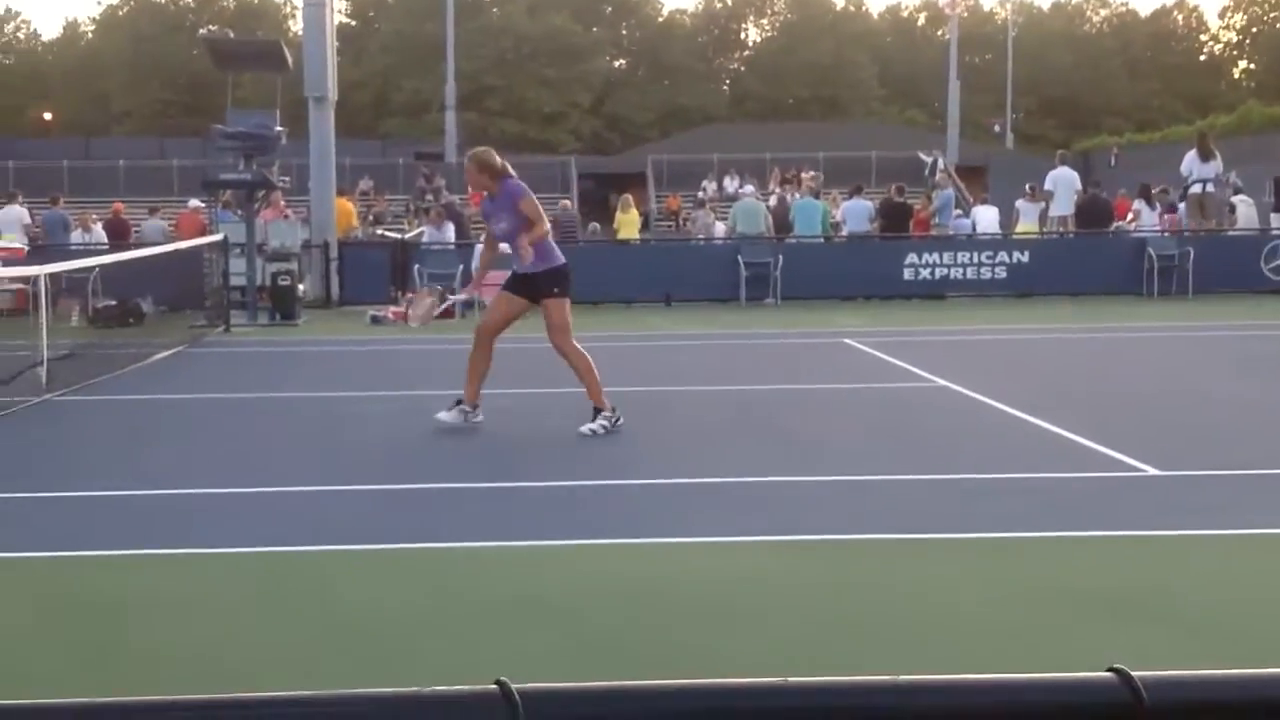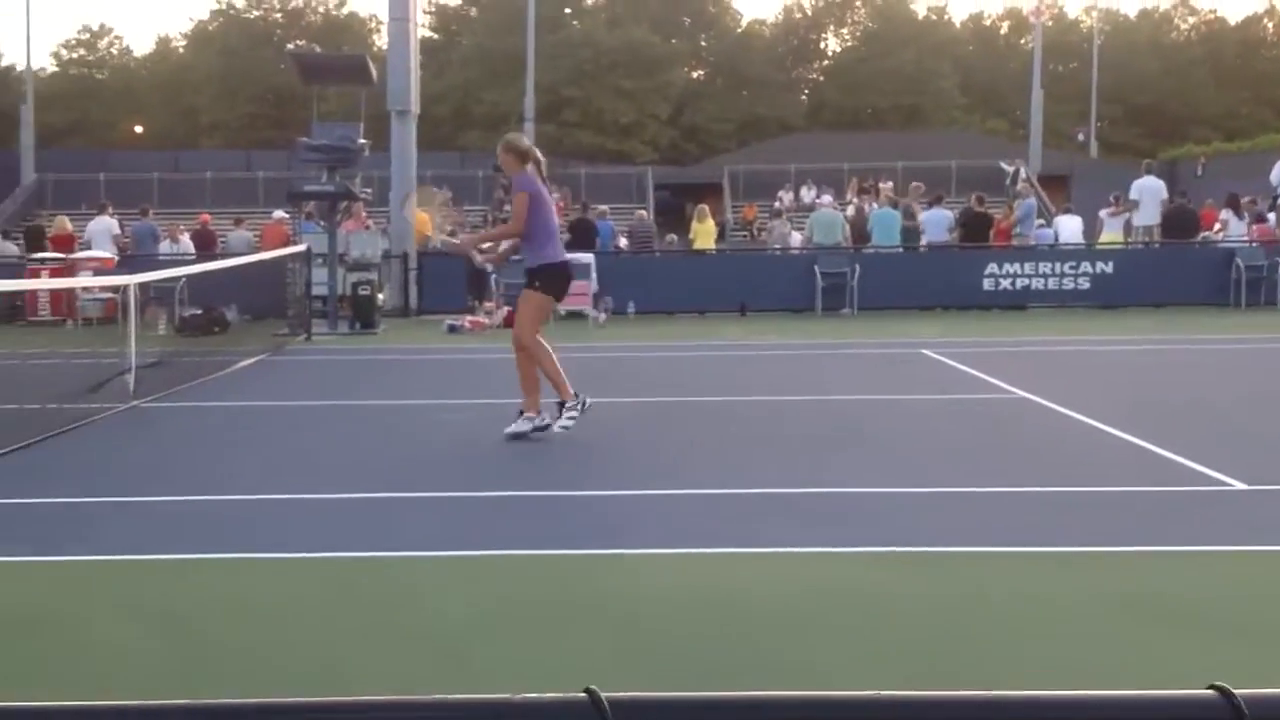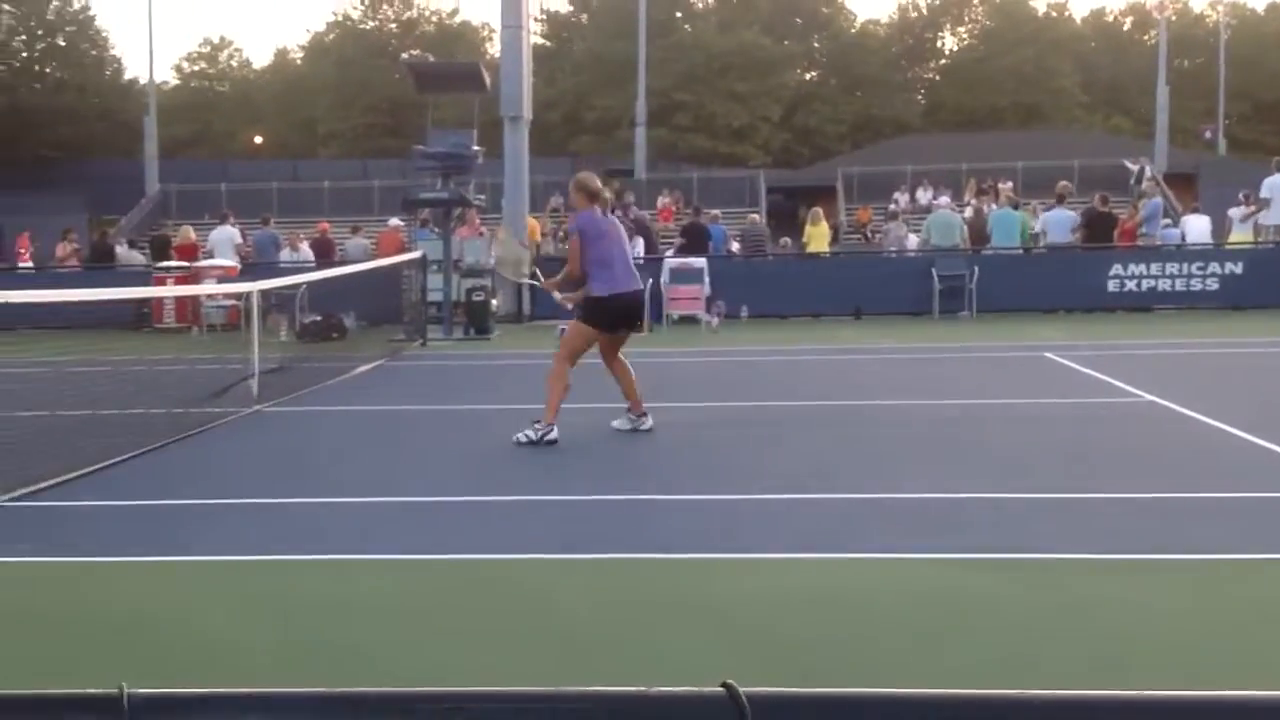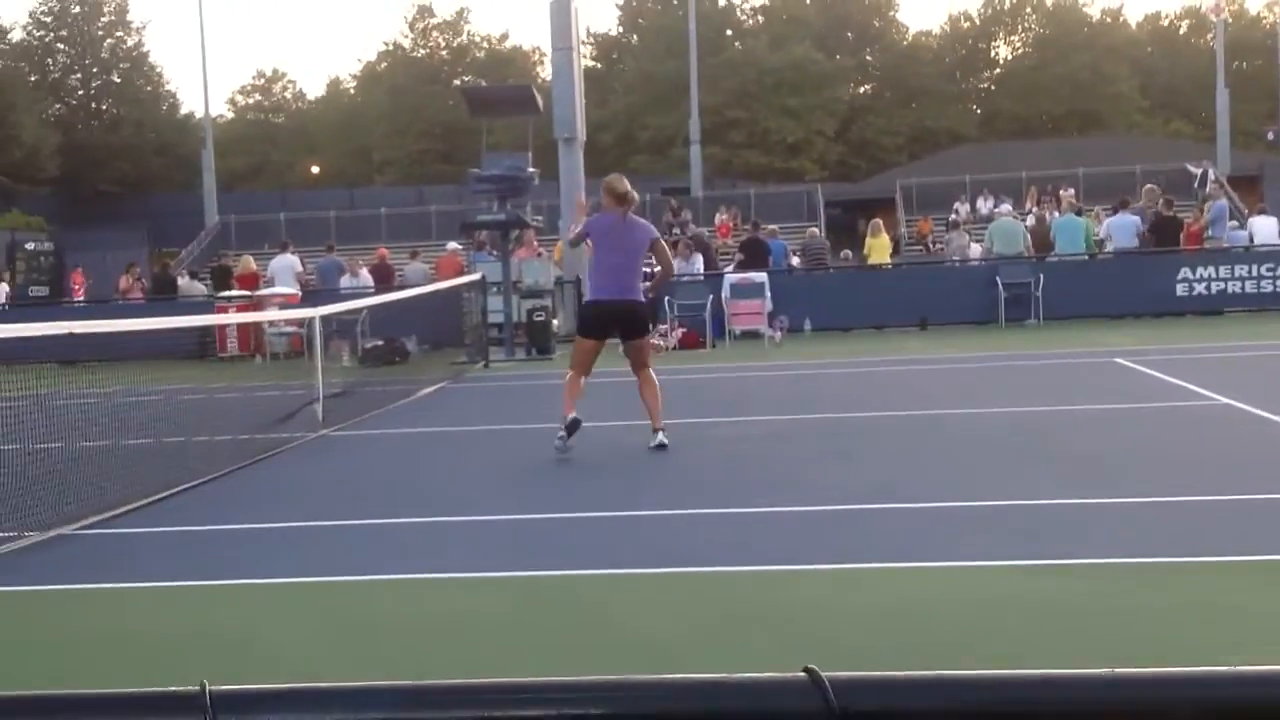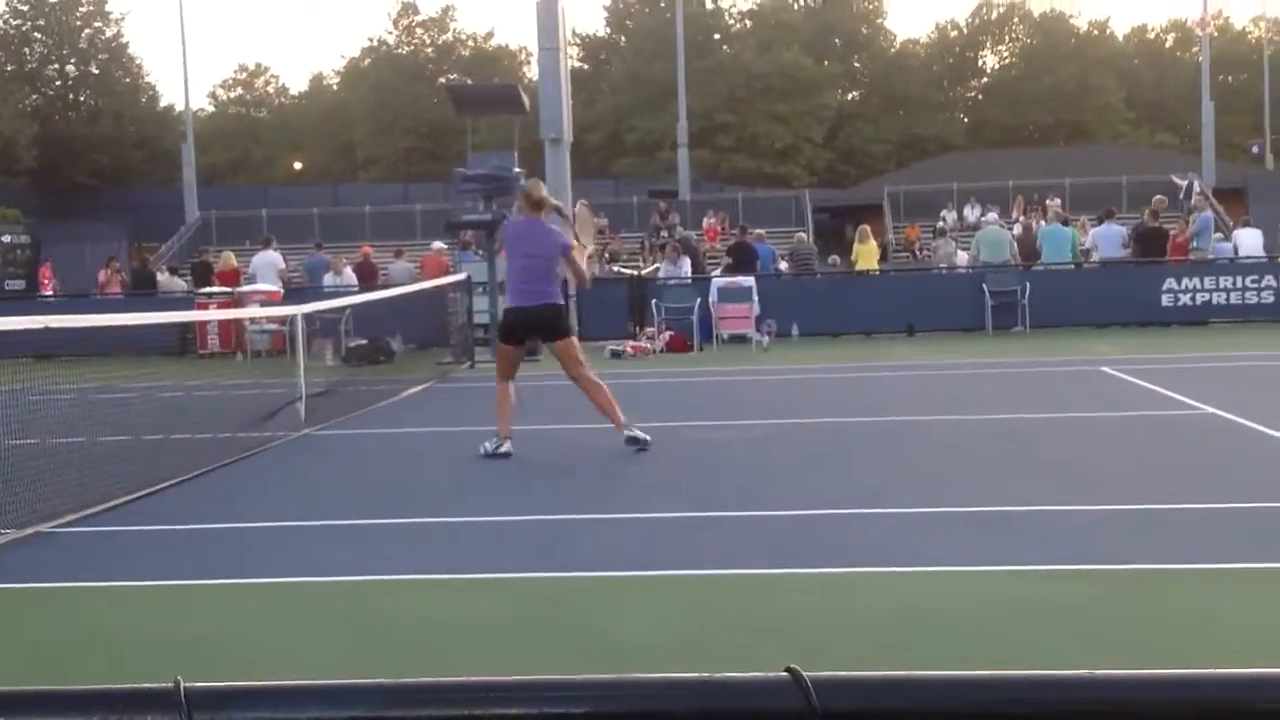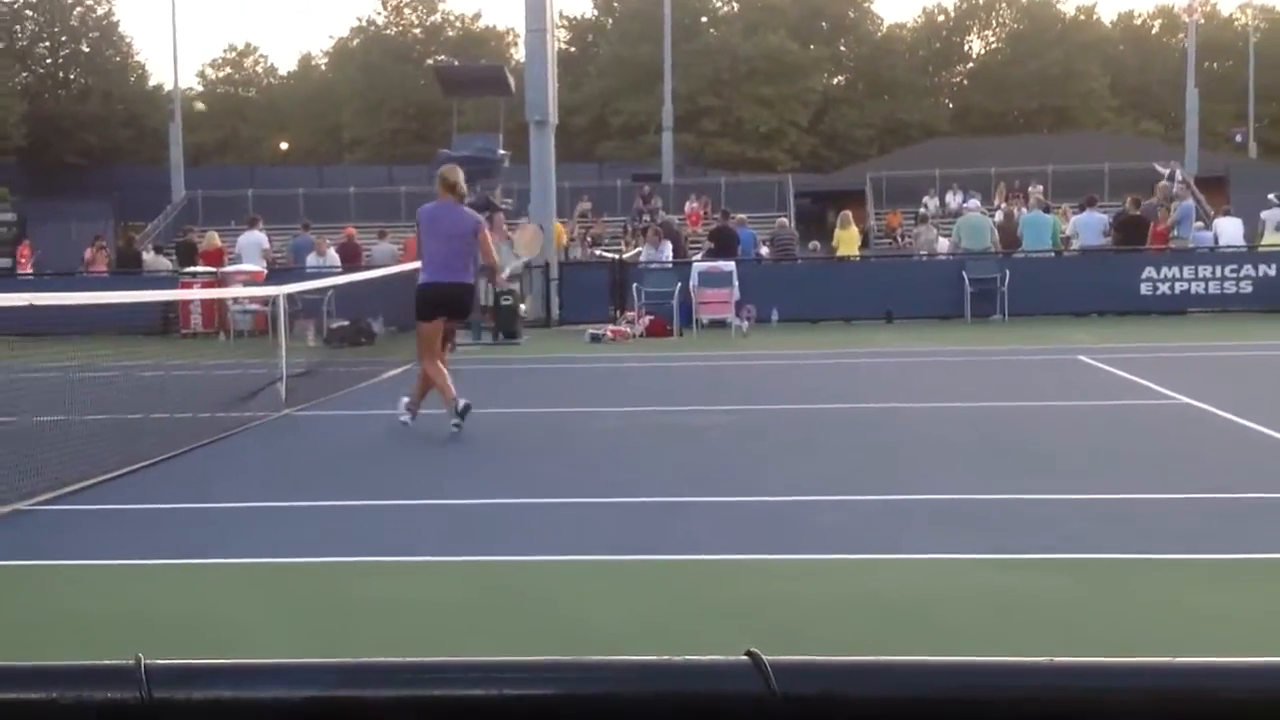
dt=0.3s
person 1, frame 1
left shoulder: (514, 190)
right shoulder: (488, 204)
left elbow: (543, 227)
right elbow: (491, 246)
left wrist: (527, 241)
right wrist: (477, 280)
left hip: (550, 272)
right hip: (522, 276)
left knee: (562, 342)
right knee: (484, 332)
left ankle: (606, 410)
right ankle: (469, 406)
person 1, frame 2
left shoulder: (523, 182)
right shoulder: (534, 182)
left elbow: (516, 227)
left wrist: (476, 240)
right wrist: (495, 257)
left hip: (549, 269)
right hip: (545, 269)
left knee: (525, 337)
right knee: (525, 340)
left ankle: (571, 398)
right ankle: (534, 413)
person 1, frame 3
left shoulder: (579, 221)
right shoulder: (612, 222)
left elbow: (576, 270)
left wrist: (554, 284)
right wrist: (579, 296)
left hip: (608, 301)
right hip: (634, 298)
left knee: (562, 359)
right knee: (610, 355)
left ankle: (547, 425)
right ankle: (638, 414)
person 1, frame 4
left shoulder: (595, 222)
right shoulder: (646, 229)
left elbow: (572, 242)
right elbow: (668, 268)
left wrist: (579, 215)
right wrist: (654, 284)
left hip: (597, 309)
right hip: (633, 308)
left knee: (576, 373)
right knee: (643, 371)
left ankle: (569, 417)
right ankle: (658, 432)
person 1, frame 5
left shoulder: (510, 228)
right shoulder: (558, 237)
right elbow: (583, 280)
left hip: (517, 315)
right hip: (551, 313)
left knee: (504, 379)
right knee: (582, 377)
left ankle: (502, 440)
right ankle: (627, 430)
person 1, frame 6
left shoulder: (424, 213)
right shoulder: (474, 219)
right elbow: (491, 261)
right wrist: (495, 277)
left hip: (432, 289)
right hip: (463, 292)
left knee: (429, 358)
right knee: (435, 352)
left ankle: (455, 401)
right ankle: (413, 404)
